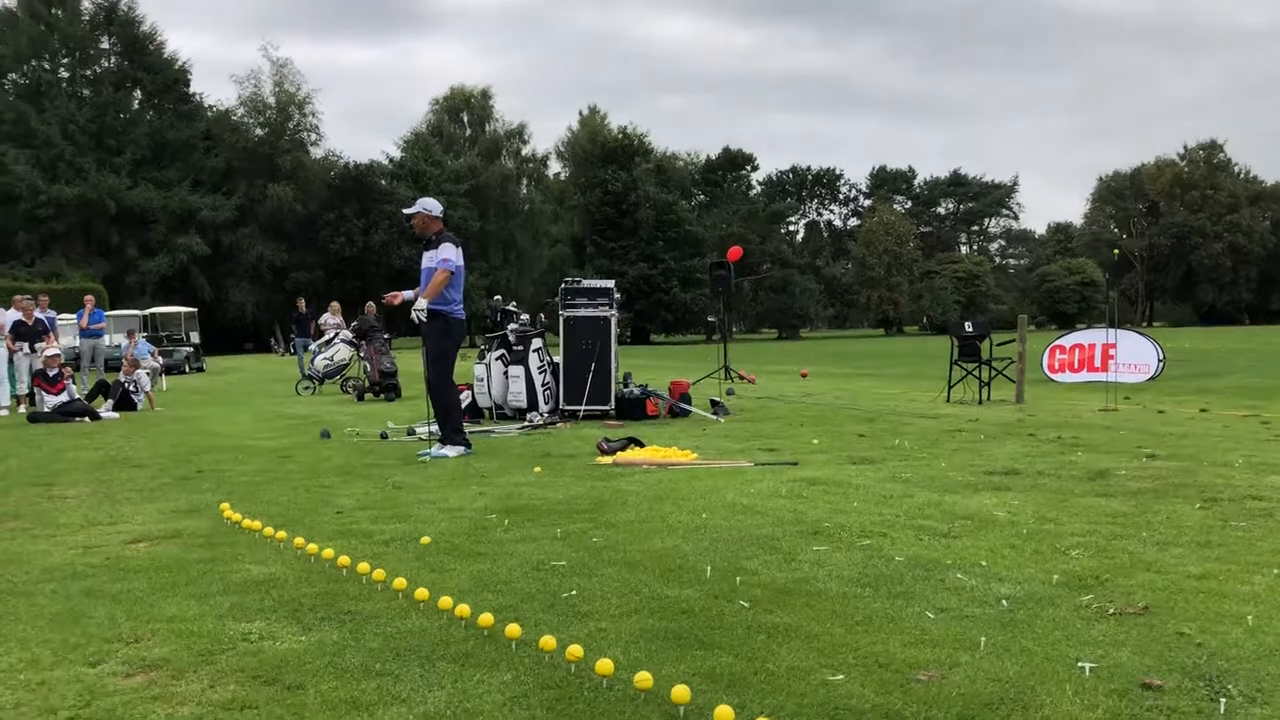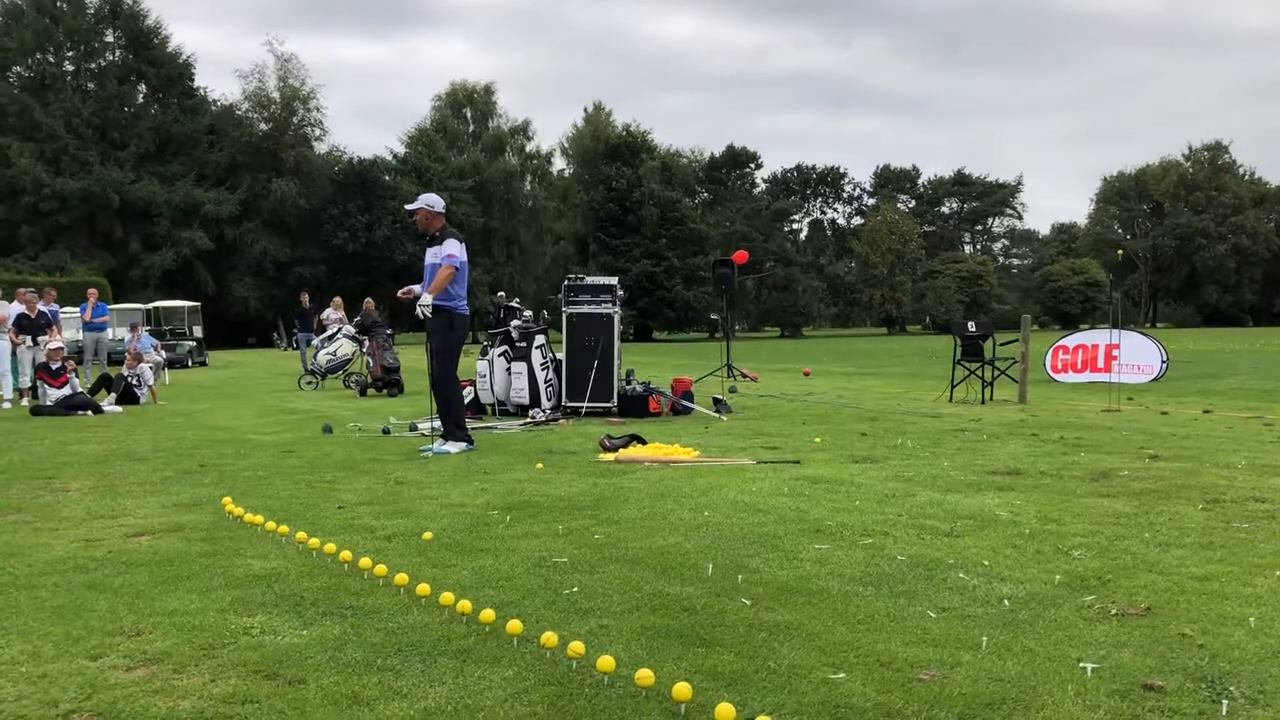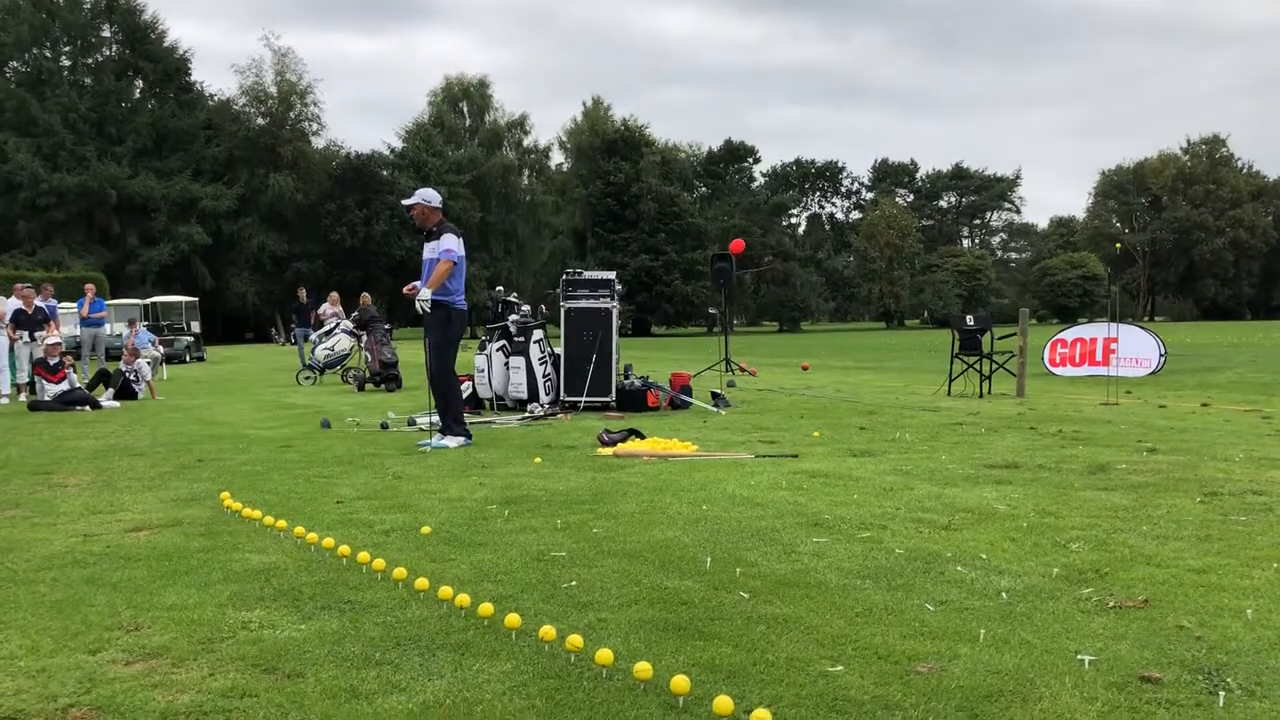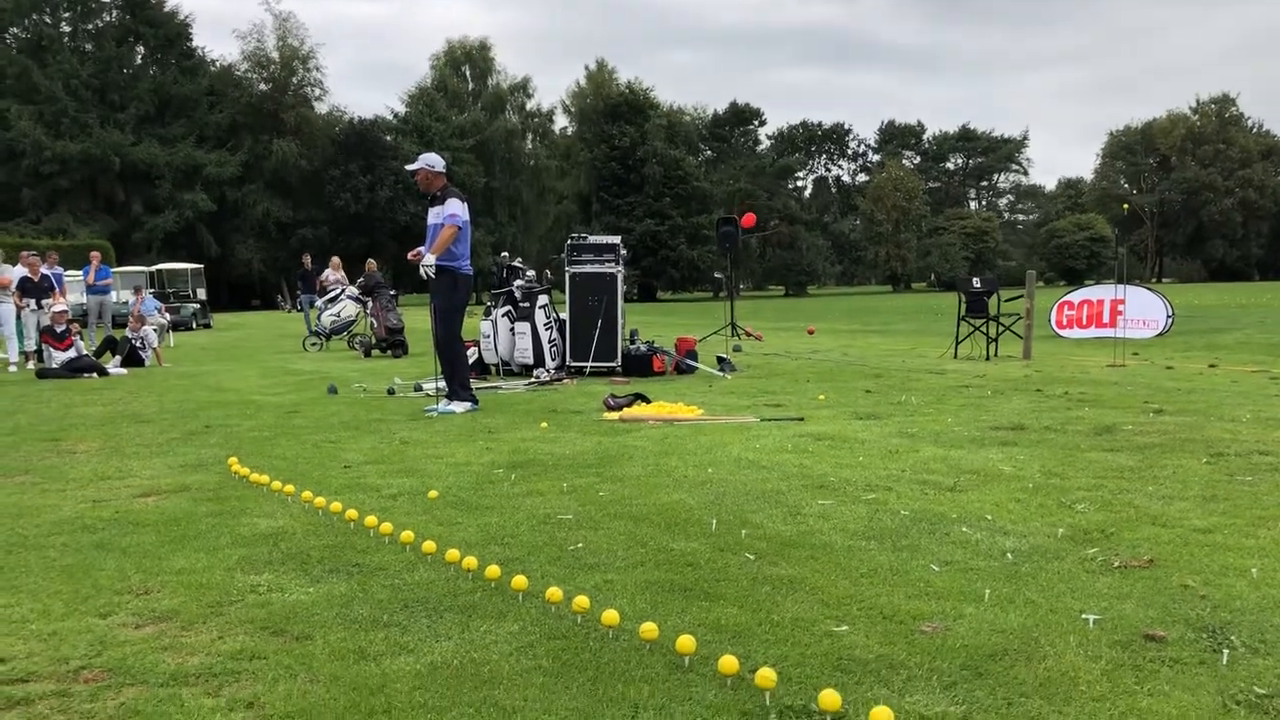
dt=0.5s
person 1, frame 1
left shoulder: (447, 242)
right shoulder: (429, 246)
left elbow: (444, 274)
left wrist: (423, 300)
right wrist: (407, 295)
left hip: (446, 321)
right hip: (433, 320)
left knee: (441, 382)
right knee: (435, 383)
left ankle: (458, 442)
right ankle: (447, 439)
person 1, frame 2
left shoulder: (450, 239)
right shoulder: (432, 241)
left elbow: (449, 269)
left wrist: (428, 295)
right wrist: (417, 289)
left hip: (450, 316)
right hip: (437, 315)
left knee: (445, 377)
right knee: (438, 379)
left ankle: (460, 437)
right ankle: (449, 434)
person 1, frame 3
left shoulder: (448, 233)
right shoulder: (430, 236)
left elbow: (447, 264)
left wrist: (427, 290)
right wrist: (419, 284)
left hip: (448, 311)
right hip: (435, 310)
left knee: (443, 372)
right knee: (436, 373)
left ankle: (458, 432)
right ankle: (447, 429)
person 1, frame 4
left shoulder: (452, 198)
right shoulder: (435, 201)
left elbow: (451, 229)
left wrist: (431, 256)
right wrist: (423, 250)
left hip: (454, 276)
right hip: (441, 275)
left knee: (449, 337)
right knee: (442, 339)
left ankle: (465, 397)
right ankle: (454, 395)
